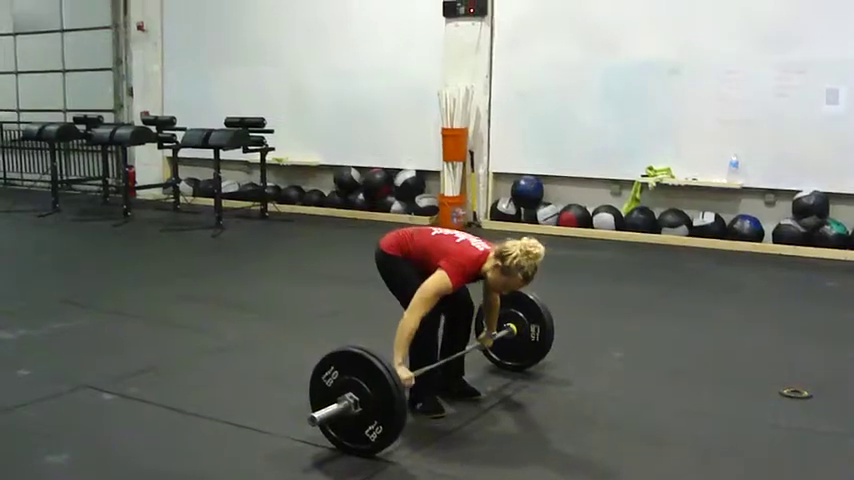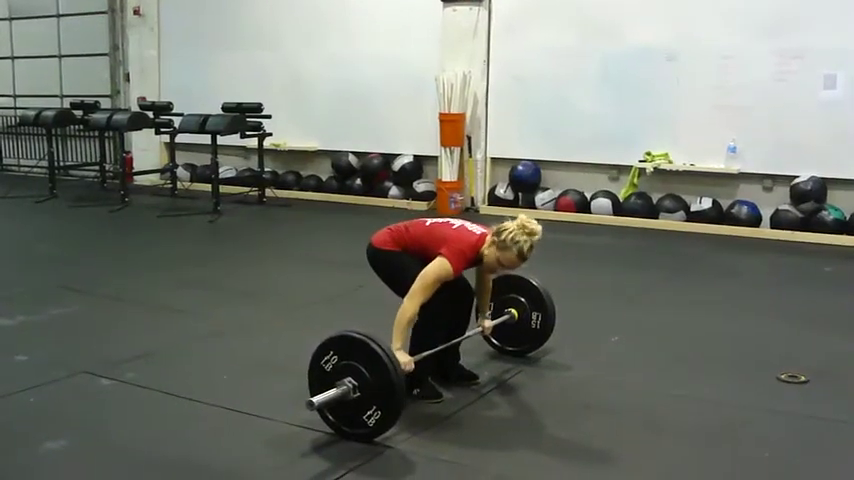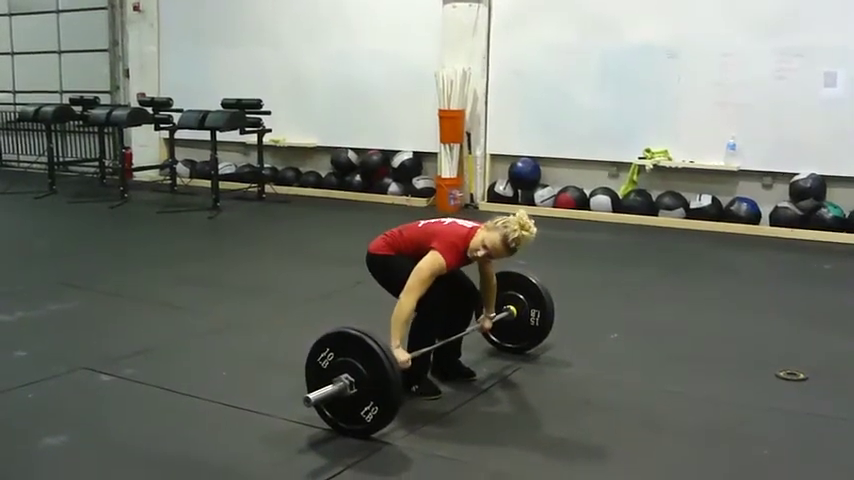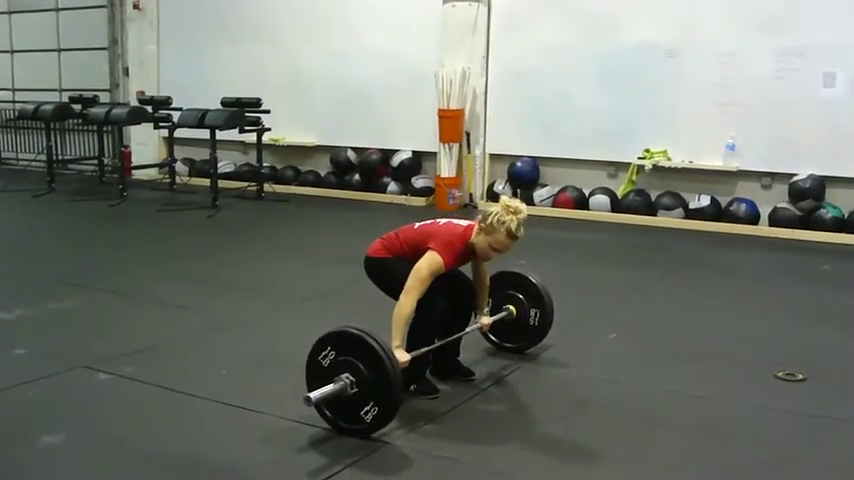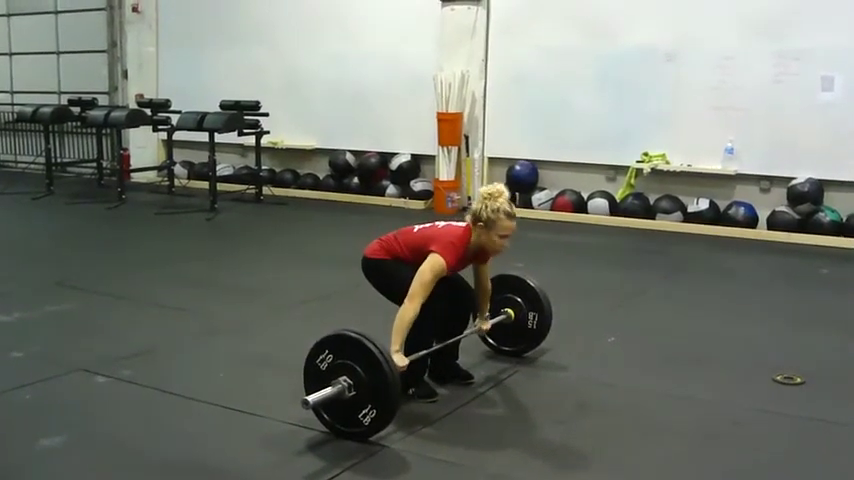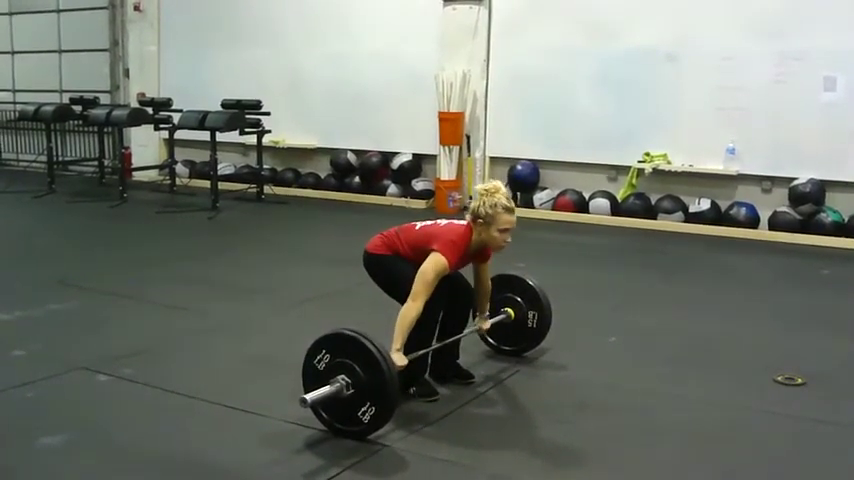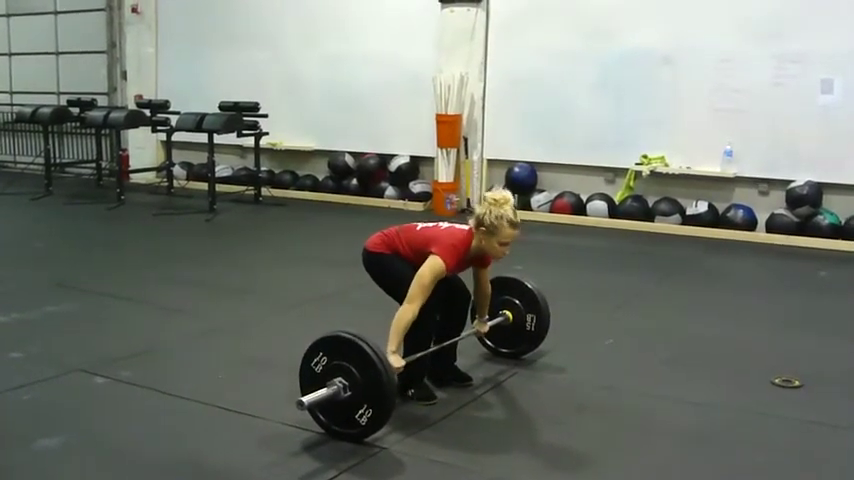
dt=0.5s
person 1, frame 1
left shoulder: (495, 259)
right shoulder: (461, 266)
left elbow: (491, 298)
right elbow: (412, 315)
left wrist: (489, 333)
right wrist: (399, 366)
left hip: (420, 254)
right hip: (394, 254)
left knee: (463, 309)
right knee: (429, 315)
left ankle: (450, 381)
right ankle: (420, 395)
person 1, frame 2
left shoulder: (487, 243)
right shoulder: (460, 251)
left elbow: (484, 279)
right elbow: (412, 301)
left wrist: (483, 316)
right wrist: (397, 351)
left hip: (414, 249)
right hip: (386, 249)
left knee: (463, 295)
right knee: (435, 304)
left ankle: (446, 366)
right ankle: (415, 380)
person 1, frame 3
left shoulder: (487, 241)
right shoulder: (453, 245)
left elbow: (488, 281)
right elbow: (408, 297)
left wrist: (488, 315)
right wrist: (396, 348)
left hip: (414, 255)
right hip: (384, 255)
left knee: (467, 296)
right knee: (435, 302)
left ankle: (446, 363)
right ankle: (412, 376)
person 1, frame 4
left shoulder: (479, 238)
right shoulder: (450, 244)
left elbow: (481, 281)
right elbow: (408, 297)
left wrist: (482, 312)
right wrist: (397, 348)
left hip: (413, 258)
right hip: (382, 259)
left knee: (465, 295)
right knee: (435, 303)
left ankle: (445, 362)
right ankle: (411, 375)
person 1, frame 5
left shoulder: (479, 242)
right shoulder: (450, 246)
left elbow: (483, 285)
right elbow: (411, 302)
left wrist: (483, 317)
right wrist: (396, 353)
left hip: (411, 260)
right hip: (380, 260)
left knee: (463, 297)
right knee: (432, 305)
left ankle: (443, 365)
right ankle: (409, 378)
person 1, frame 6
left shoulder: (481, 241)
right shoulder: (452, 245)
left elbow: (482, 284)
right elbow: (415, 302)
left wrist: (483, 316)
right wrist: (396, 352)
left hip: (412, 255)
right hip: (382, 255)
left knee: (463, 295)
right knee: (430, 302)
left ankle: (444, 364)
right ankle: (410, 377)
person 1, frame 7
left shoulder: (480, 245)
right shoulder: (451, 249)
left elbow: (483, 288)
right elbow: (411, 304)
left wrist: (482, 319)
right wrist: (392, 353)
left hip: (411, 254)
right hip: (381, 253)
left knee: (459, 297)
right knee: (427, 304)
left ankle: (441, 367)
right ankle: (410, 380)
